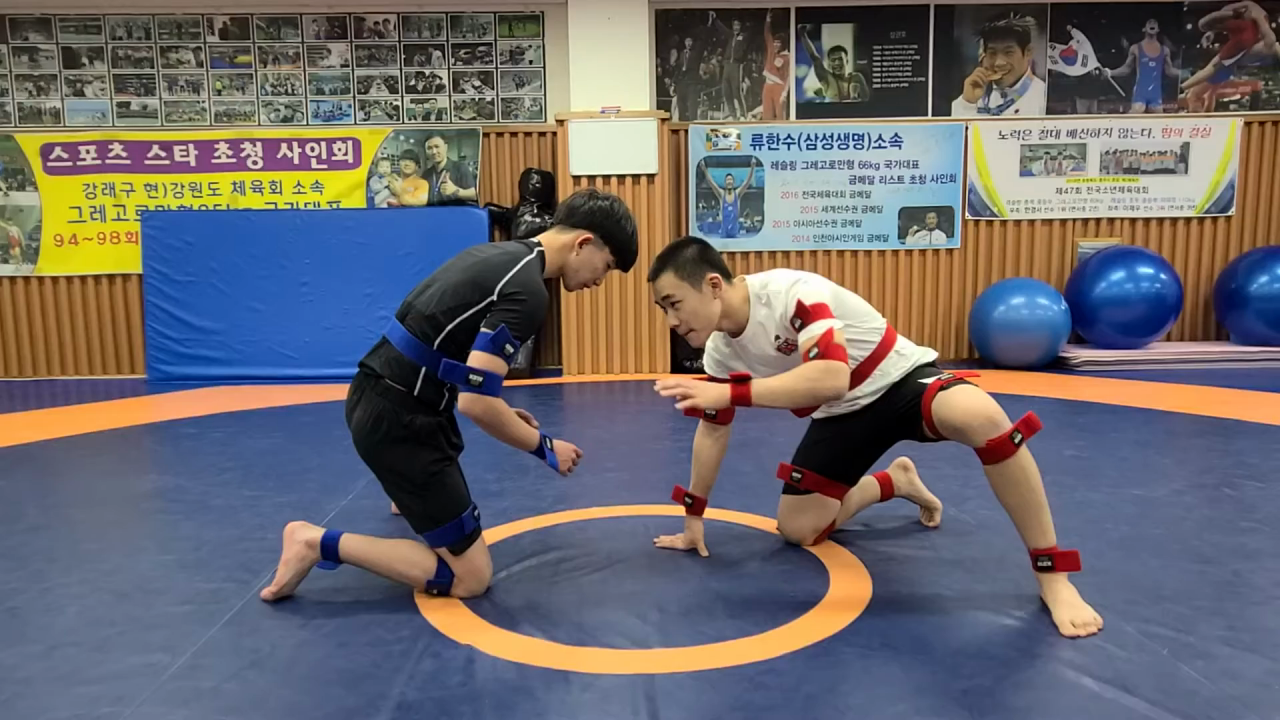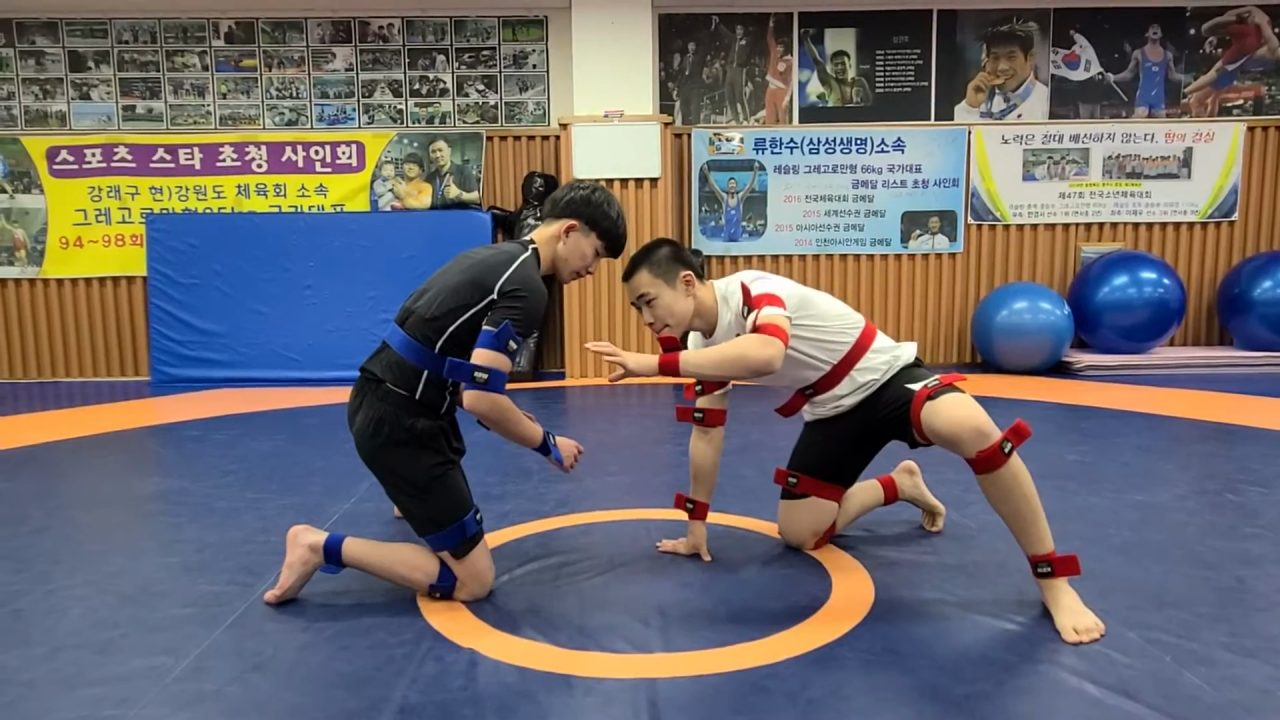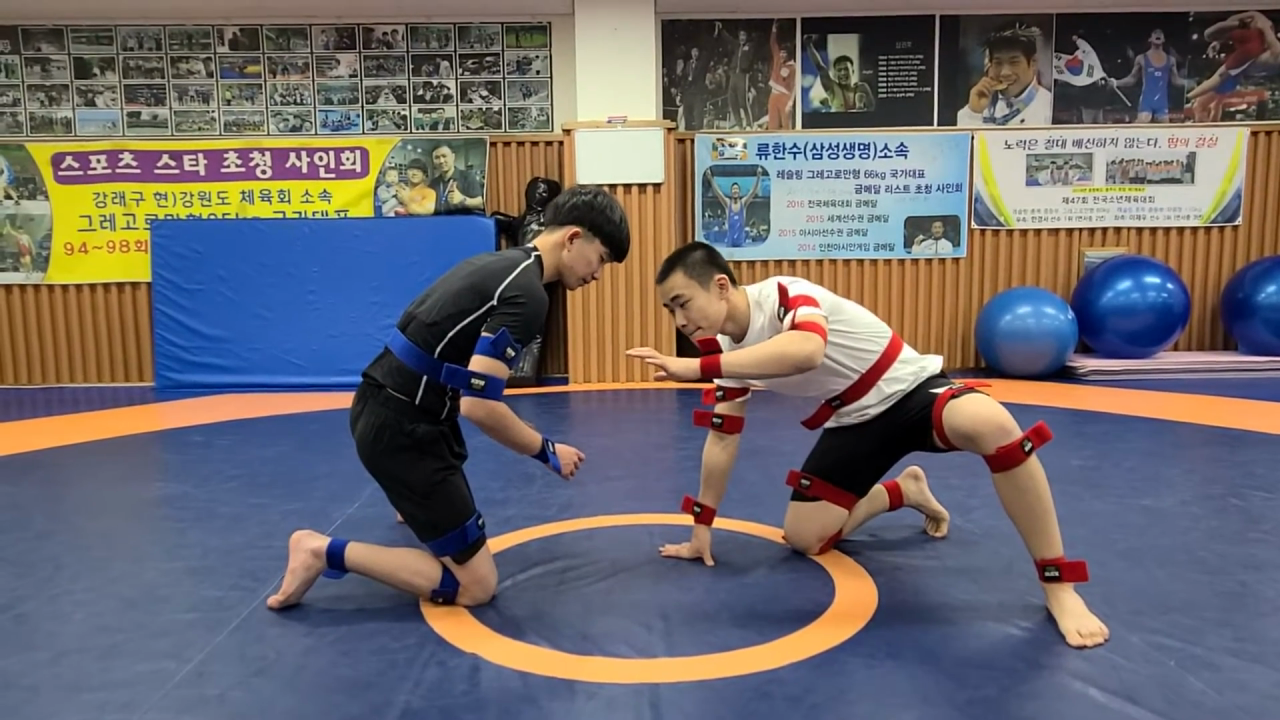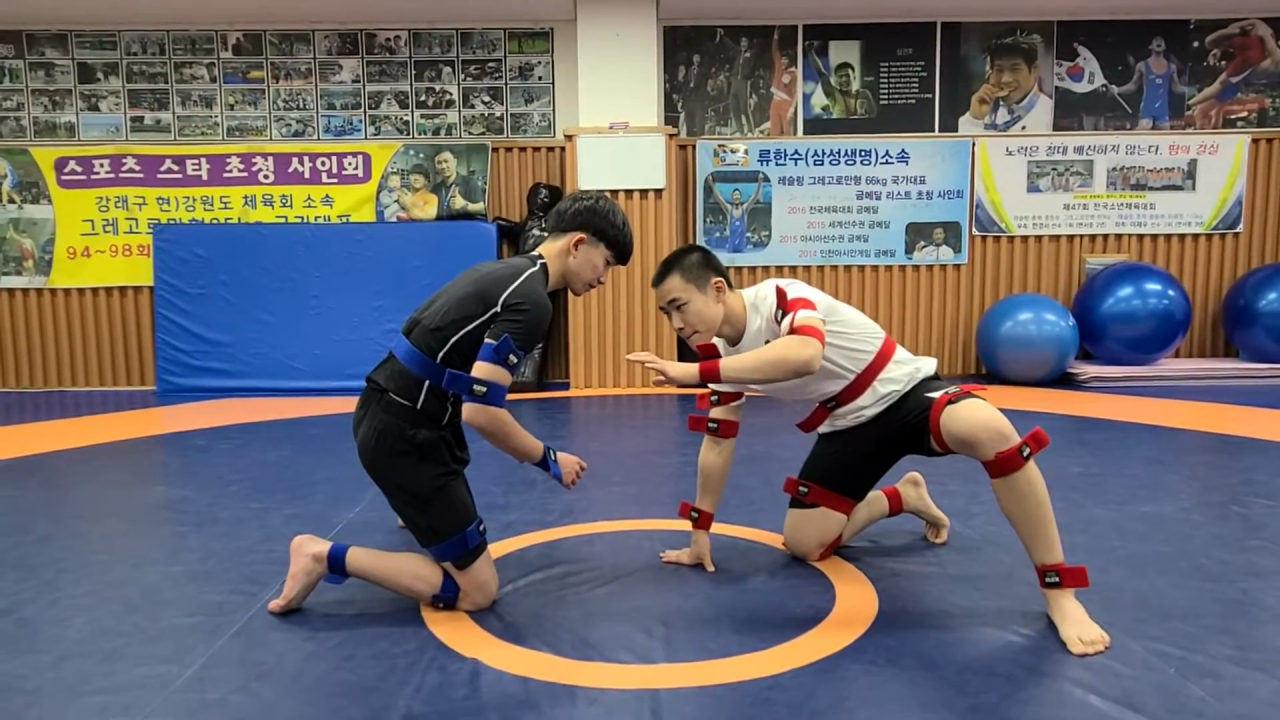
dt=1s
person 1, frame 1
left shoulder: (789, 293)
right shoulder: (720, 346)
left elbow: (833, 378)
right elbow: (712, 428)
left wrist: (729, 392)
right wrist: (694, 519)
left hip: (899, 379)
right hip: (841, 415)
left knee: (981, 418)
right knee: (798, 530)
left ankle: (1054, 577)
right ankle: (896, 481)
person 1, frame 2
left shoulder: (750, 290)
right shoulder: (702, 342)
left elbow: (767, 355)
right elbow: (707, 432)
left wrist: (656, 363)
right wrist: (695, 523)
left hip: (887, 377)
right hip: (833, 412)
left knee: (972, 430)
right knee: (798, 534)
left ankle: (1054, 582)
right ankle: (901, 484)
person 1, frame 3
left shoulder: (784, 295)
right shoulder: (727, 348)
left elbow: (808, 351)
right elbow: (723, 437)
left wrist: (695, 367)
right wrist: (702, 527)
left hip: (909, 389)
right hip: (853, 422)
left knee: (991, 426)
right knee: (804, 538)
left ankle: (1059, 586)
right ankle: (905, 490)
person 1, frame 4
left shoulder: (780, 296)
right shoulder: (721, 351)
left elbow: (805, 354)
right elbow: (718, 442)
left wrist: (694, 372)
right wrist: (700, 532)
left hip: (905, 391)
right hip: (848, 426)
left knee: (990, 432)
right knee: (804, 545)
left ankle: (1060, 593)
right ankle: (904, 496)
person 2, frame 1
left shoulder: (499, 252)
right shoulder: (526, 290)
right elbow: (476, 401)
left wrist: (499, 414)
right wrist: (545, 448)
left hip: (379, 396)
right hip: (397, 417)
right knee: (470, 577)
left ankle: (413, 495)
right ankle: (319, 543)
person 2, frame 2
left shoulder: (496, 255)
right shoulder: (525, 287)
right elbow: (481, 399)
left wrist: (504, 417)
right wrist: (548, 444)
left hip: (380, 400)
right hip: (399, 420)
right knee: (472, 580)
left ankle: (414, 498)
right ankle: (322, 547)
person 2, frame 3
left shoulder: (500, 262)
right shoulder: (525, 294)
right elbow: (478, 405)
left wrist: (509, 428)
right wrist: (547, 452)
left hip: (384, 406)
right hip: (400, 427)
right knee: (475, 586)
left ankle: (417, 501)
right ankle: (326, 552)
person 2, frame 4
left shoulder: (506, 270)
right shoulder: (530, 301)
right elbow: (480, 412)
right wrist: (548, 460)
left hip: (388, 413)
right hip: (403, 433)
right knee: (476, 590)
left ankle: (419, 507)
right ankle: (327, 557)
